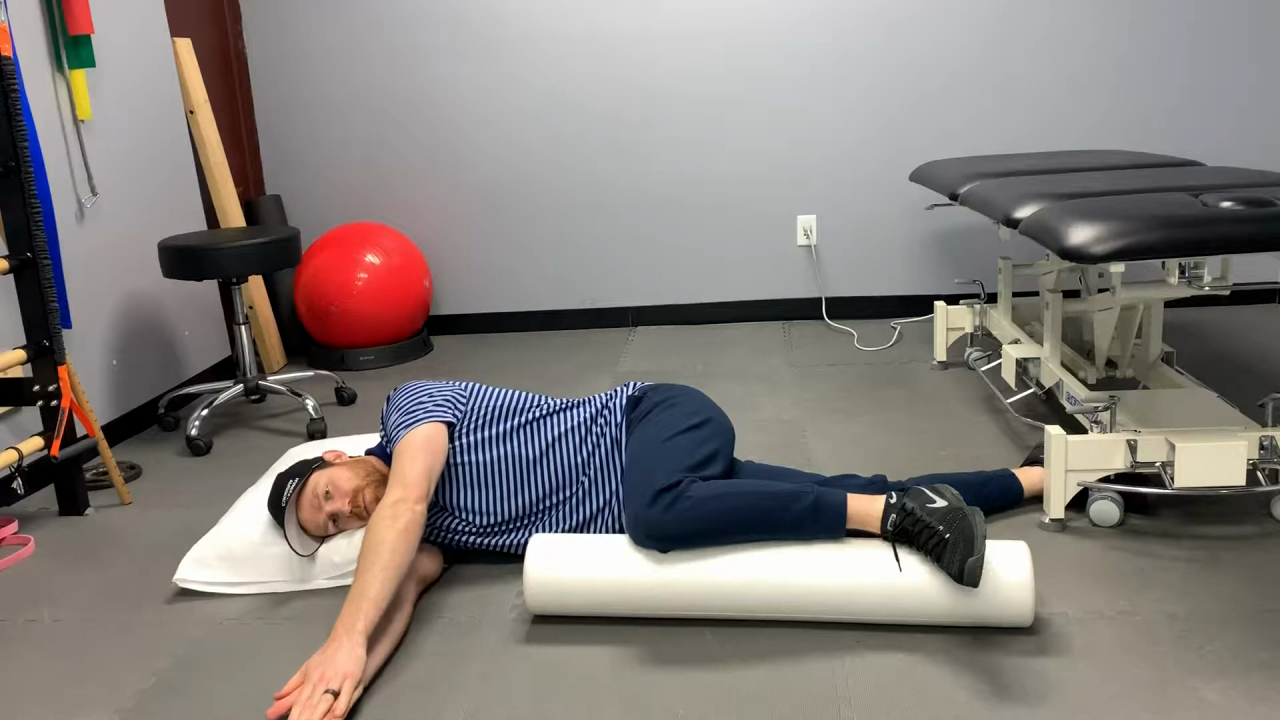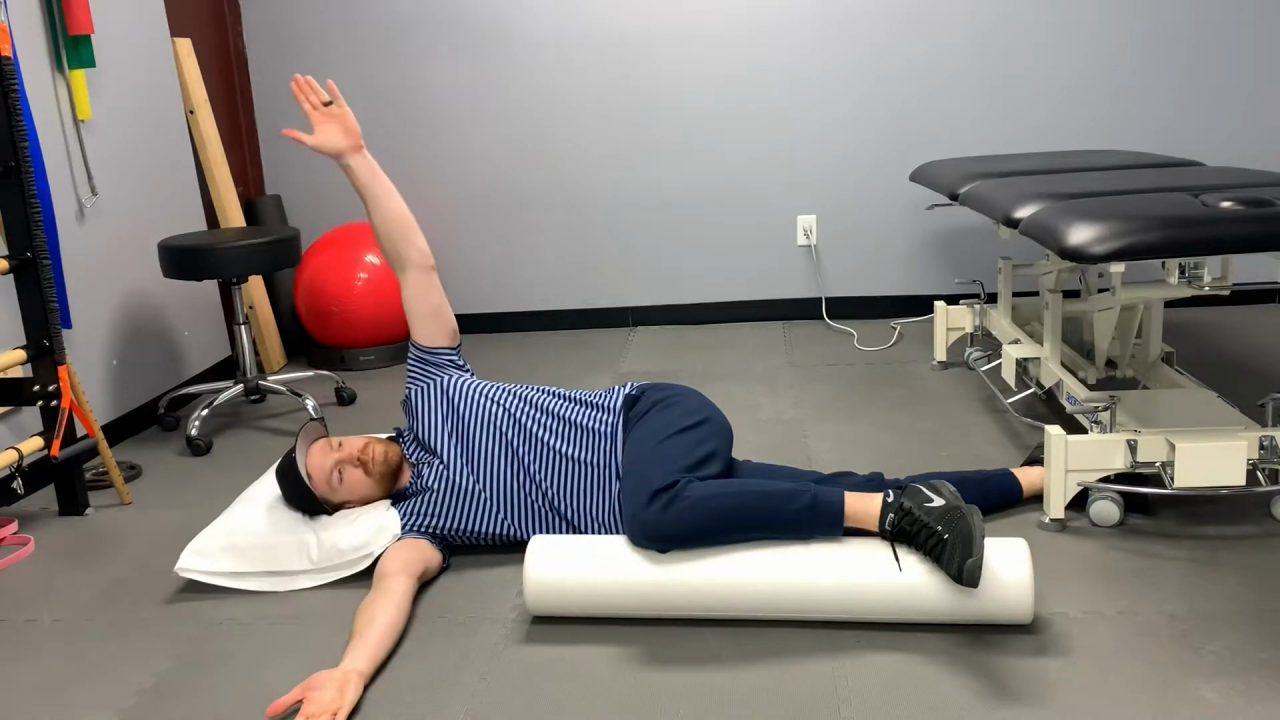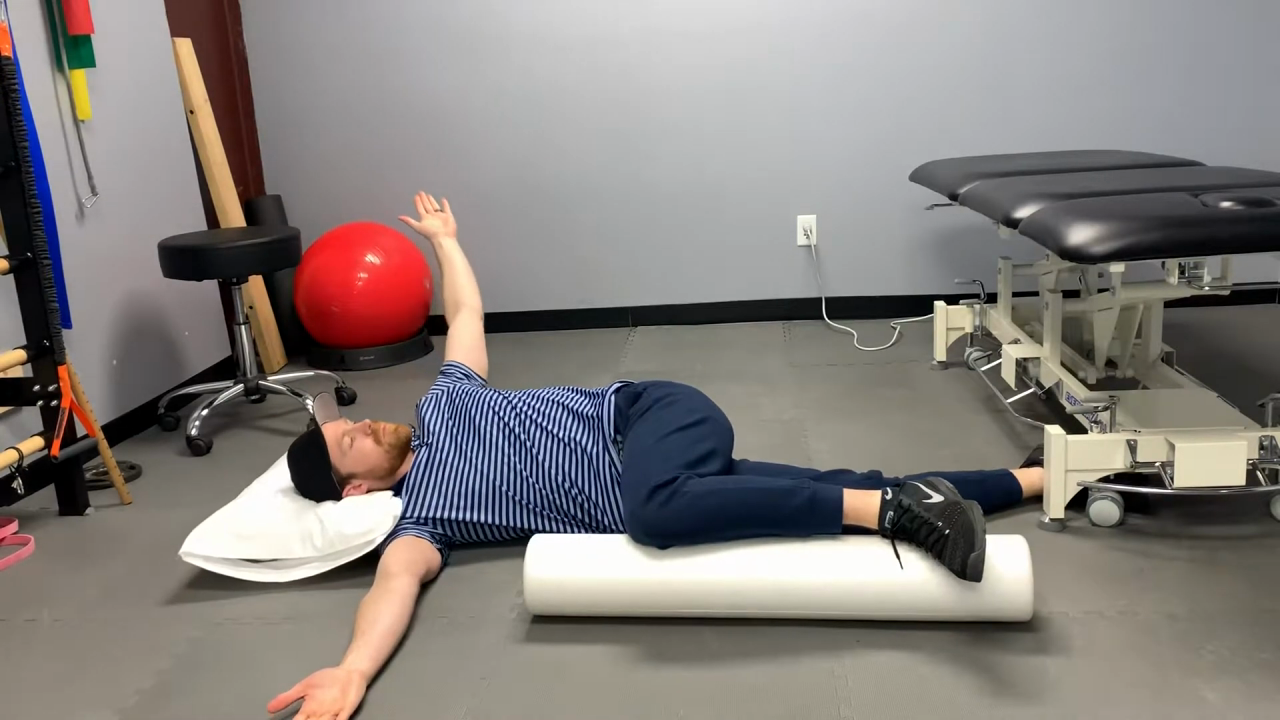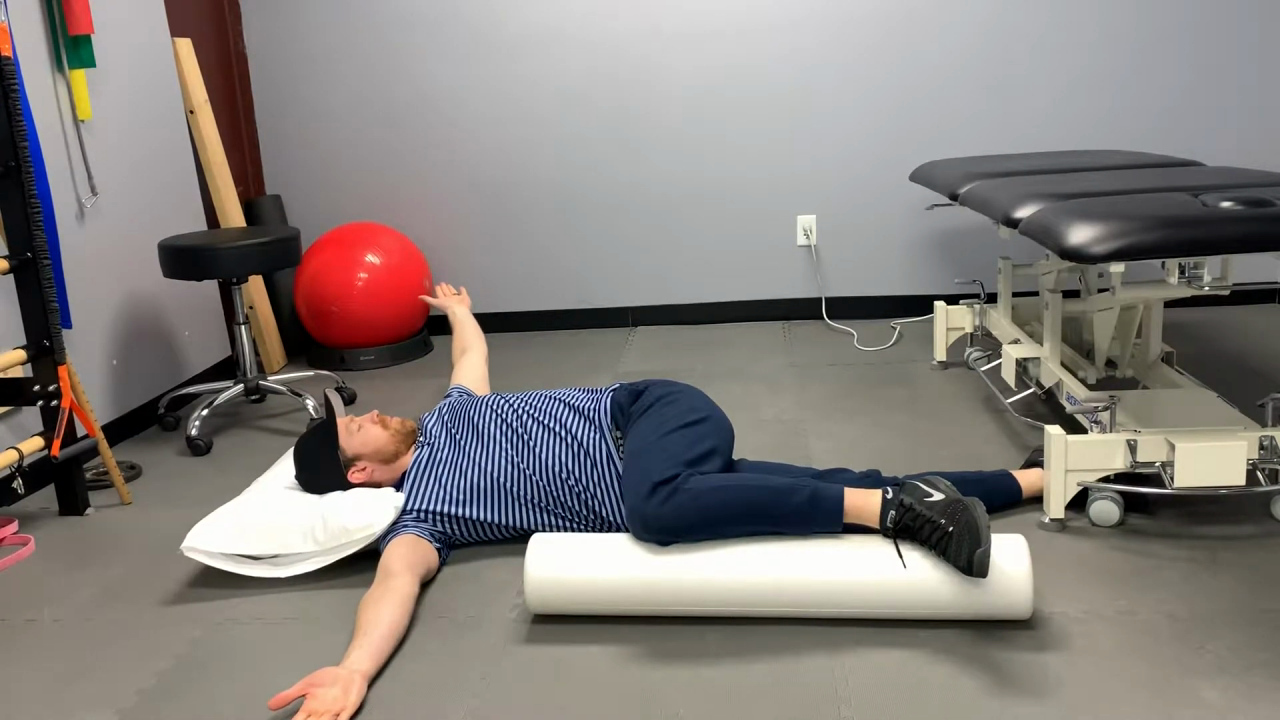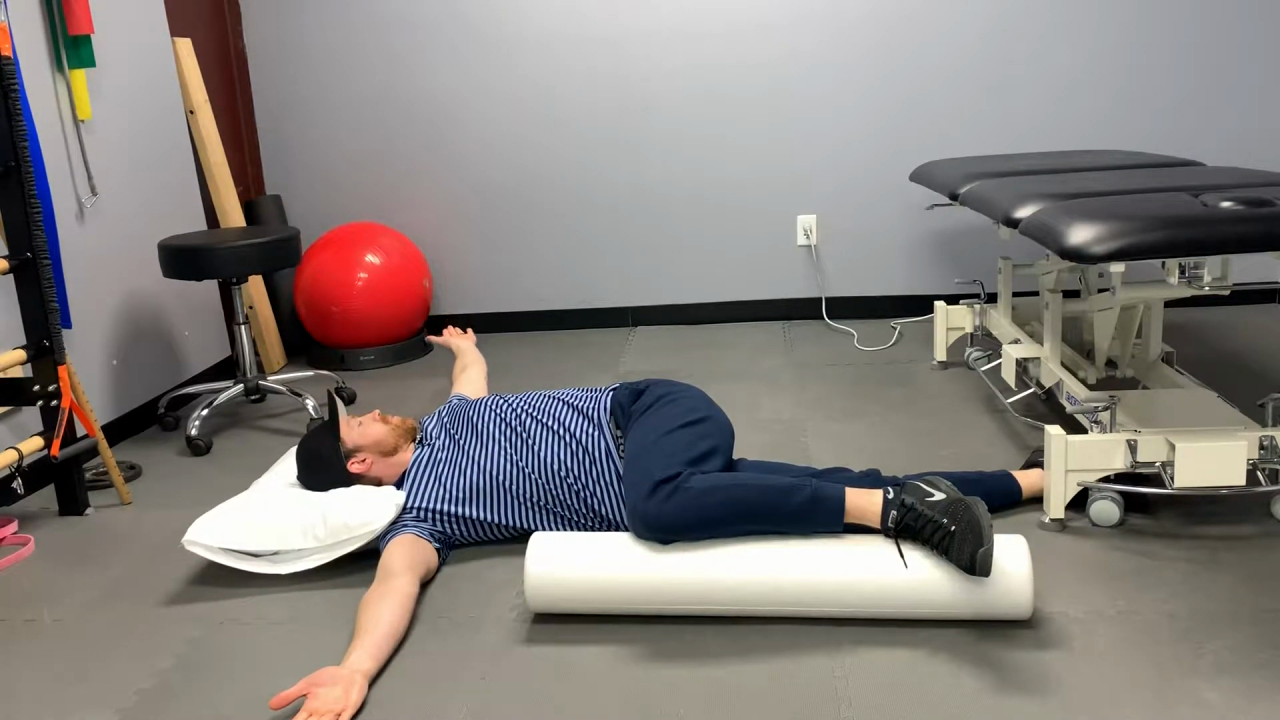
dt=1s
person 1, frame 1
left shoulder: (411, 405)
right shoulder: (430, 531)
left elbow: (404, 501)
right elbow: (403, 589)
left wrist: (344, 640)
left hip: (657, 419)
right hip: (649, 511)
left knee: (657, 511)
right knee: (850, 506)
left ankle: (896, 509)
right ankle: (1040, 475)
person 1, frame 2
left shoulder: (429, 392)
right shoulder: (423, 517)
left elbow: (415, 266)
right elbow: (394, 582)
left wrist: (355, 155)
left hip: (658, 418)
right hip: (652, 505)
left knee: (655, 513)
right knee: (844, 502)
left ankle: (897, 508)
right ankle: (1039, 477)
person 1, frame 3
left shoulder: (441, 405)
right shoulder: (419, 517)
left elbow: (466, 313)
right elbow: (396, 581)
left hip: (654, 412)
right hip: (639, 499)
left knee: (655, 506)
left ankle: (895, 504)
person 1, frame 4
left shoulder: (446, 416)
right shoulder: (418, 515)
left elbow: (473, 352)
right elbow: (397, 581)
left hip: (652, 412)
right hip: (642, 494)
left knee: (657, 504)
right knee: (793, 496)
left ankle: (894, 506)
person 1, frame 5
left shoulder: (445, 419)
right shoulder: (417, 518)
left elbow: (475, 366)
right elbow: (397, 583)
left hip: (652, 411)
right hip: (642, 495)
left knee: (658, 504)
right knee: (803, 496)
left ankle: (895, 504)
right ankle: (1035, 480)
